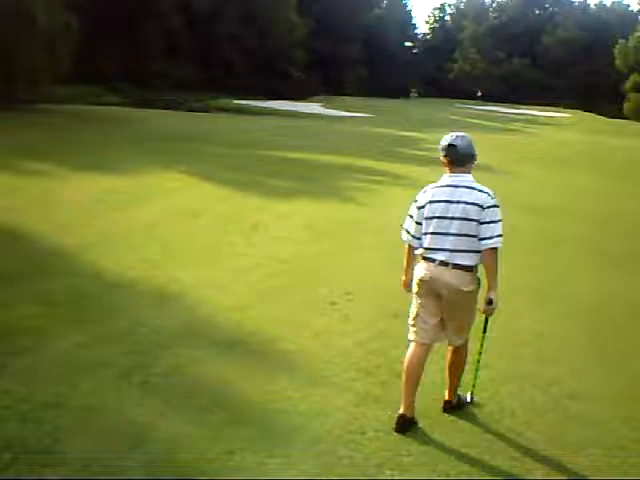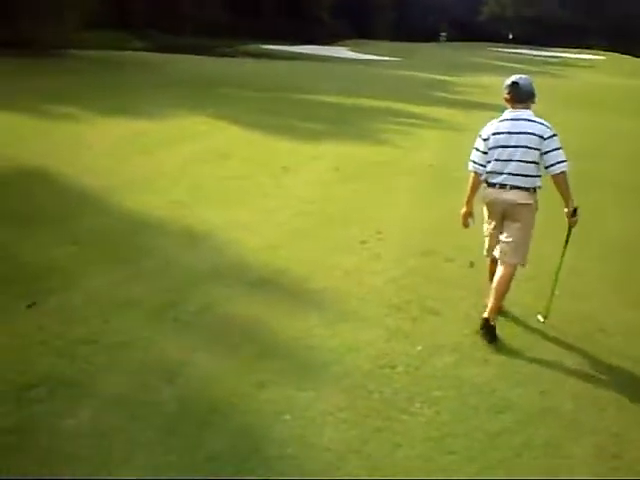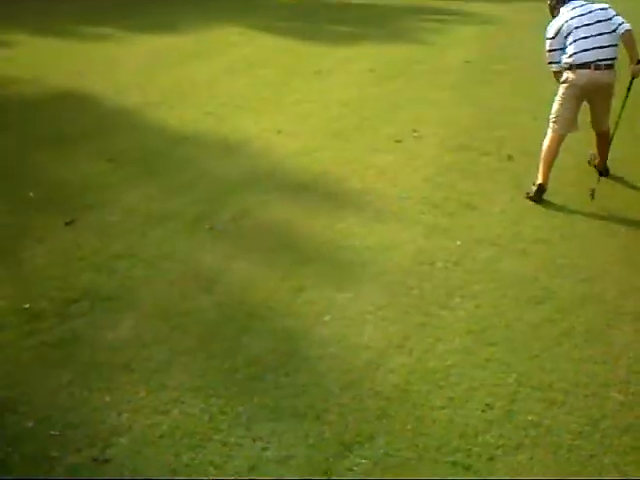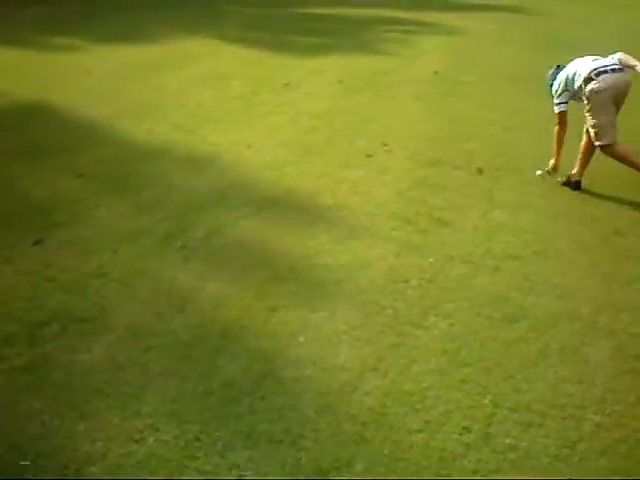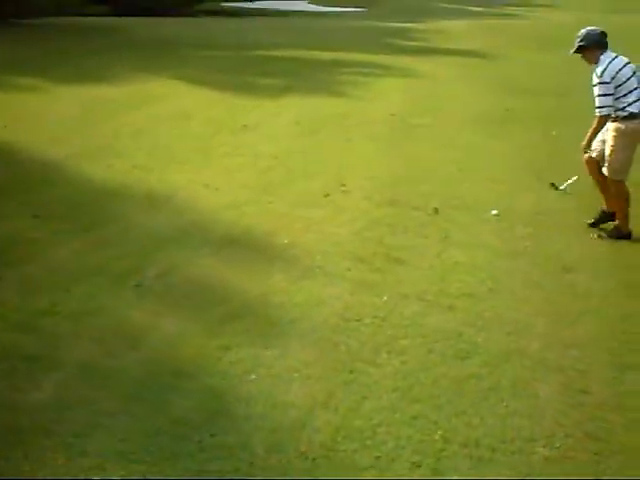
dt=0.7s
person 1, frame 1
left shoulder: (427, 194)
right shoulder: (485, 198)
left elbow: (412, 241)
right elbow: (489, 249)
left wrist: (407, 272)
right wrist: (492, 290)
left hip: (427, 272)
right hip: (462, 278)
left knee: (419, 342)
right knee: (459, 341)
left ankle: (406, 412)
right ankle: (451, 398)
person 1, frame 2
left shoulder: (491, 128)
right shoulder: (543, 129)
left elbow: (476, 171)
right elbow: (558, 171)
left wrist: (468, 204)
right wrist: (570, 205)
left hip: (493, 195)
right hip: (523, 199)
left knee: (495, 255)
right knee: (509, 262)
left ankle: (493, 305)
right ankle: (488, 318)
person 1, frame 3
left shoulder: (556, 24)
left elbow: (556, 66)
left wrist: (565, 91)
left hip: (576, 76)
right hip: (605, 74)
left knee: (556, 131)
right knee: (601, 122)
left ankle: (540, 185)
right ankle: (602, 163)
person 1, frame 4
left shoulder: (559, 82)
right shoulder: (592, 62)
left elbow: (561, 124)
right elbow: (620, 57)
left wrist: (556, 158)
left hip: (600, 84)
right hip: (621, 77)
left knee: (607, 145)
right knee: (591, 132)
right ankle: (575, 177)
person 1, frame 5
left shoulder: (601, 73)
right shoulder: (622, 61)
left elbow: (603, 114)
left wrist: (588, 139)
right hip: (622, 121)
left knee: (615, 177)
right knee: (591, 160)
left ankle: (622, 228)
right ankle: (610, 210)
